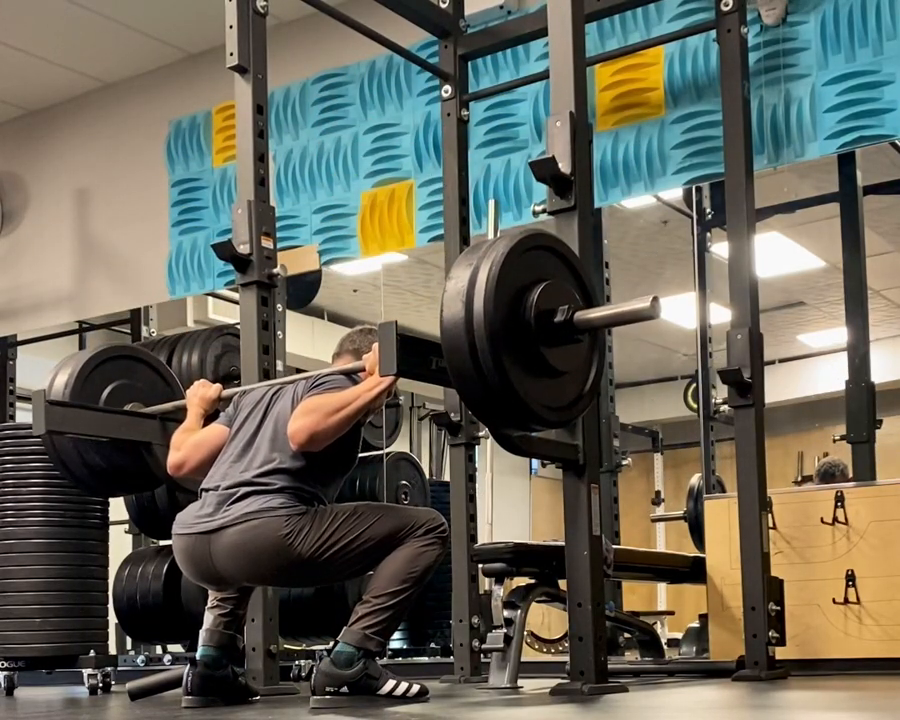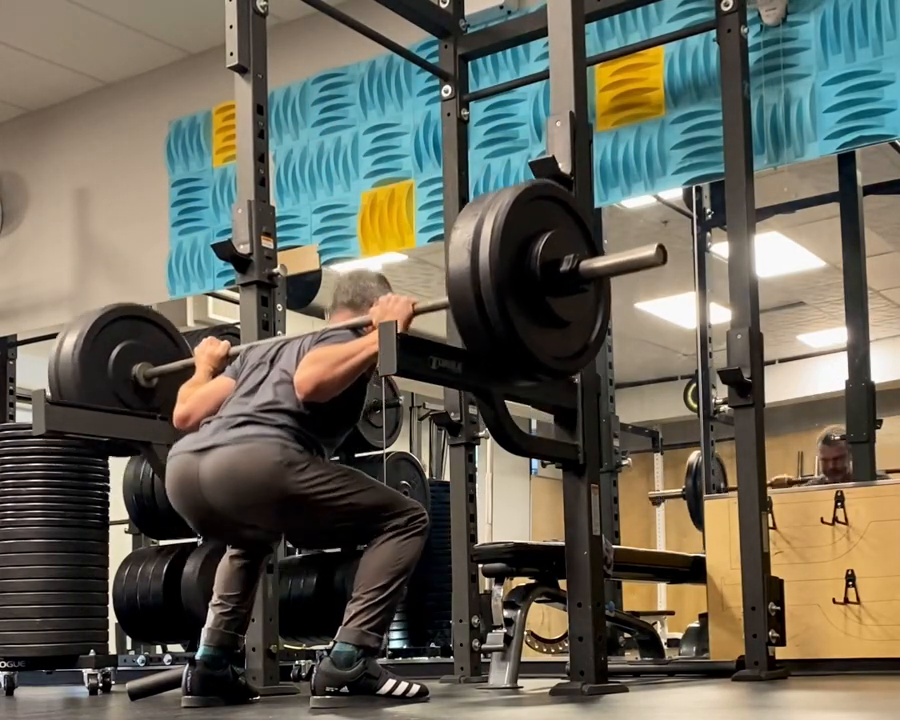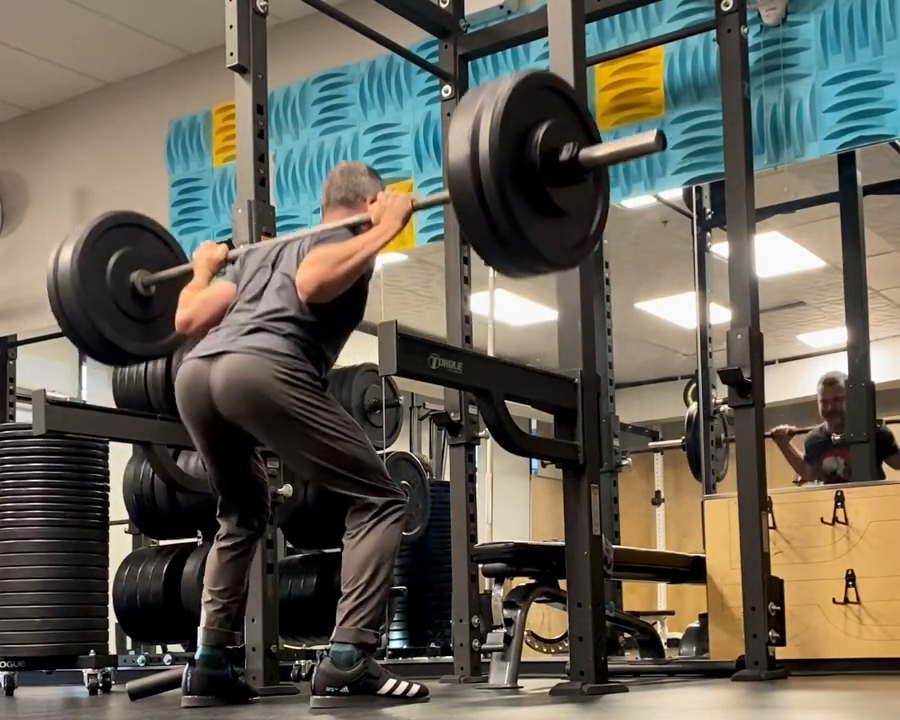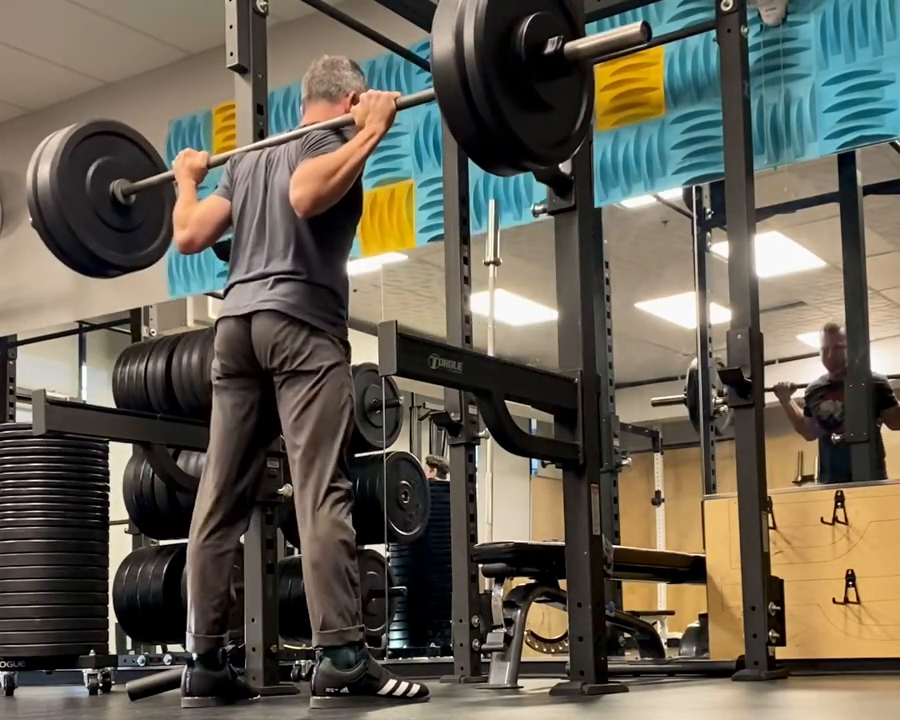
dt=0.5s
person 1, frame 1
left shoulder: (257, 395)
right shoulder: (339, 385)
left elbow: (180, 461)
right elbow: (303, 432)
left wrist: (197, 409)
right wrist: (381, 381)
left hip: (190, 547)
right hip: (260, 537)
right knee: (426, 529)
left ankle: (210, 667)
right ankle: (347, 668)
person 1, frame 2
left shoulder: (264, 349)
right shoulder: (352, 341)
left elbow: (185, 415)
right elbow: (309, 381)
left wrist: (206, 366)
right wrist: (385, 334)
left hip: (183, 472)
right hip: (251, 466)
left knee: (252, 533)
right knee: (403, 520)
left ankle: (211, 666)
right ankle: (347, 664)
person 1, frame 3
left shoulder: (265, 250)
right shoulder: (353, 239)
left elbow: (188, 318)
right elbow: (313, 283)
left wrist: (205, 271)
right wrist: (388, 228)
left hip: (194, 374)
right hip: (264, 371)
left knee: (242, 517)
right knee: (378, 501)
left ankle: (210, 664)
right ankle: (348, 663)
person 1, frame 4
left shoulder: (247, 160)
right shoulder: (334, 141)
left elbow: (188, 235)
right elbow: (306, 196)
left wrist: (186, 179)
right wrist: (372, 132)
left hip: (235, 323)
right hip: (298, 322)
left knee: (221, 499)
right knee: (321, 494)
left ankle: (205, 662)
right ankle: (342, 661)
